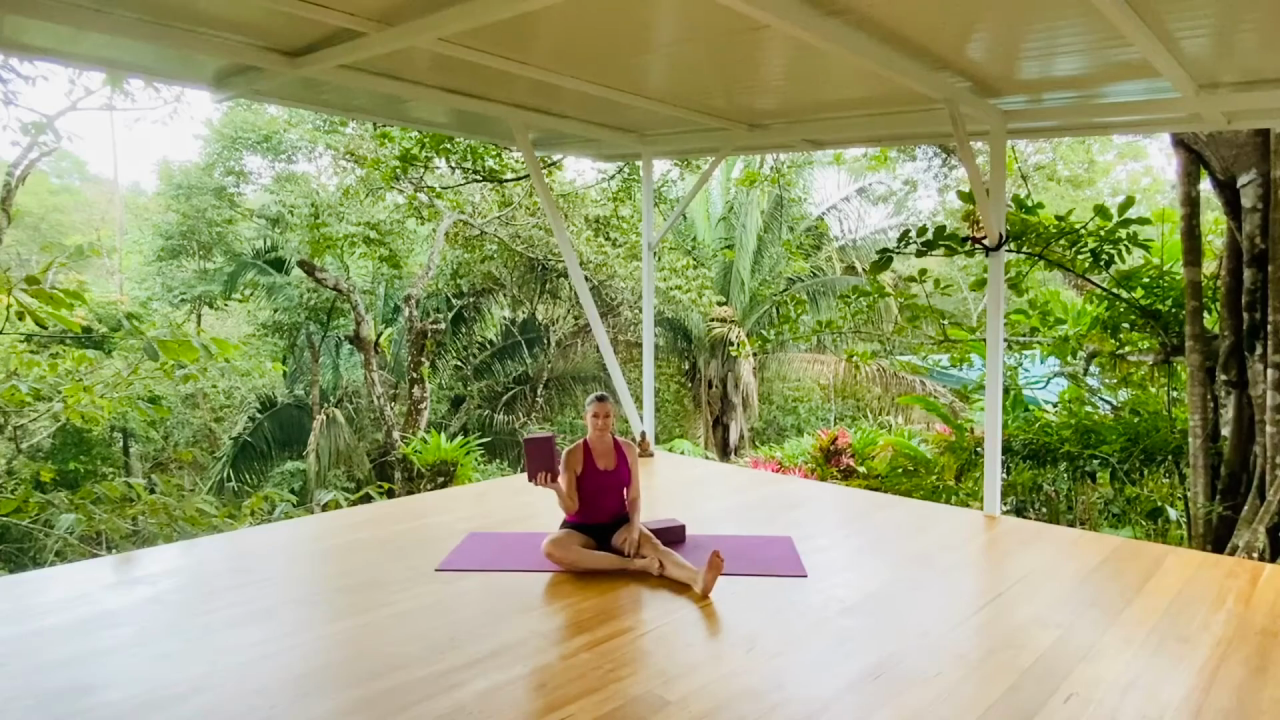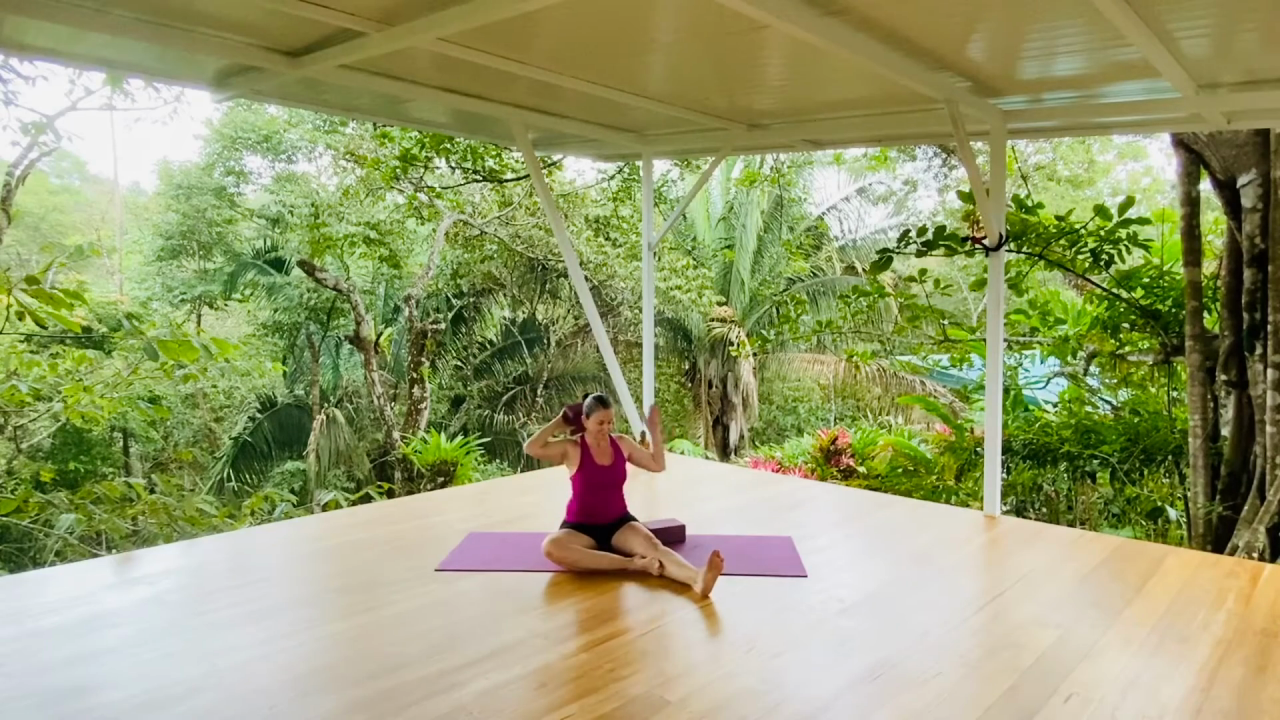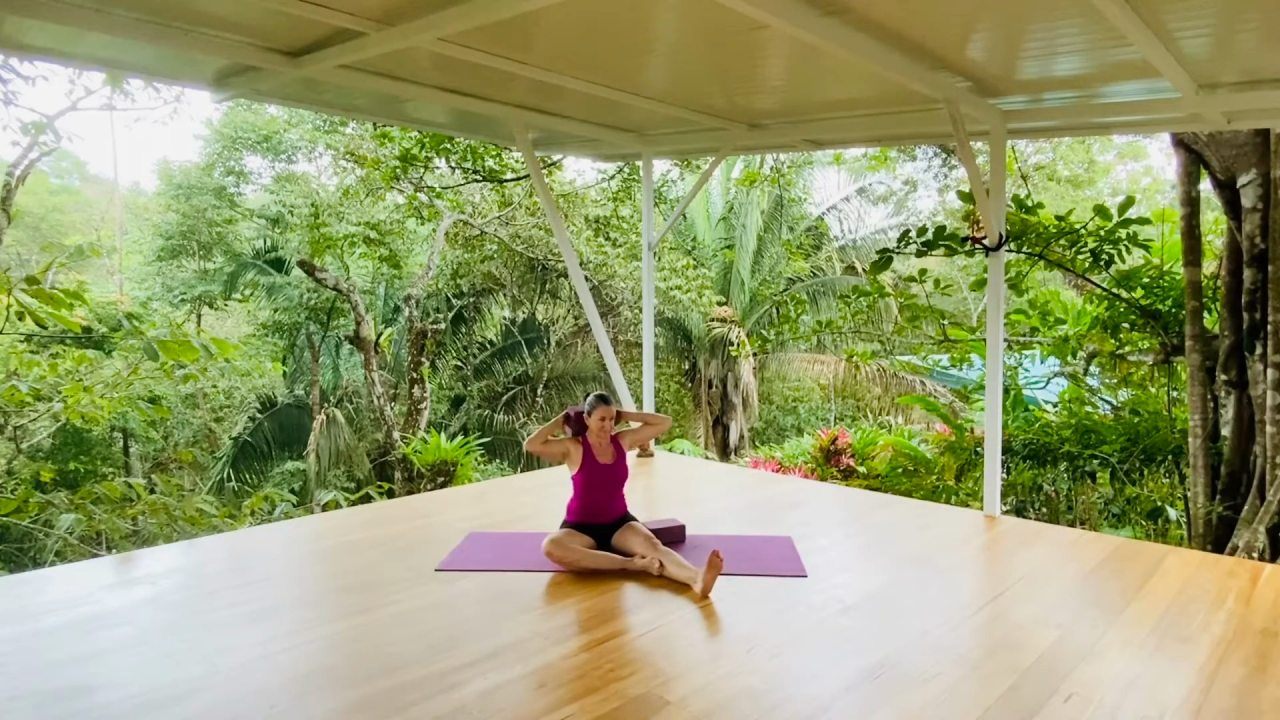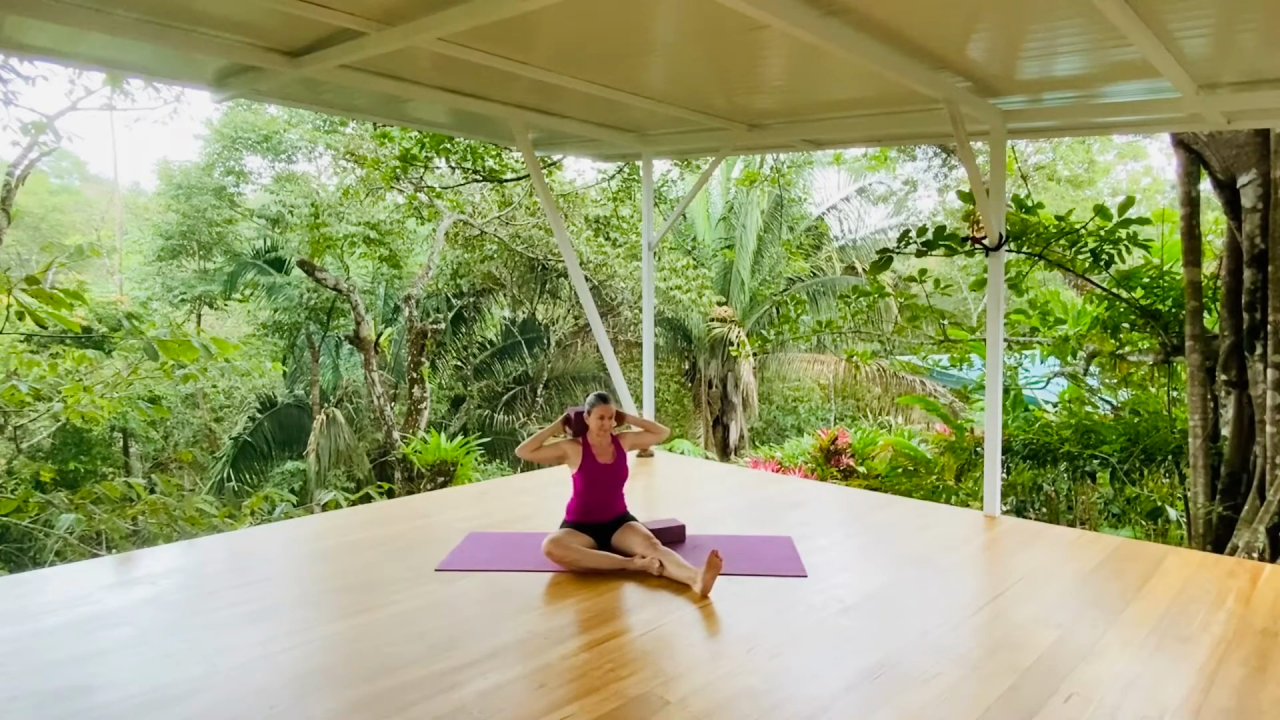
dt=1s
person 1, frame 1
left shoulder: (628, 449)
right shoulder: (573, 455)
left elbow: (634, 497)
right elbow: (571, 509)
left wrist: (634, 528)
right wrist: (557, 489)
left hip: (618, 524)
right hip: (581, 528)
left knee: (652, 545)
right knee: (551, 547)
left ankle: (697, 579)
right ankle: (633, 564)
person 1, frame 2
left shoulder: (621, 443)
right shoulder: (571, 449)
left elbow: (657, 465)
right elbow: (531, 448)
left wrist: (654, 431)
right wrist: (558, 423)
left hip: (619, 523)
right hip: (581, 527)
left knee: (652, 545)
right knee: (551, 548)
left ankle: (697, 579)
right ankle: (631, 564)
person 1, frame 3
left shoulder: (623, 441)
right shoulder: (573, 447)
left elbow: (665, 422)
right elbow: (531, 445)
left wrist: (624, 416)
right wrist: (560, 420)
left hip: (619, 522)
right hip: (581, 527)
left knee: (652, 545)
right knee: (551, 547)
left ankle: (696, 578)
right ankle: (632, 564)
person 1, frame 4
left shoulder: (623, 441)
right shoulder: (573, 448)
left elbow: (662, 433)
right elbow: (523, 452)
left wrist: (627, 418)
right wrist: (557, 426)
left hip: (618, 521)
right hip: (581, 526)
left knee: (651, 544)
right knee: (551, 546)
left ankle: (695, 578)
right ankle: (632, 563)
